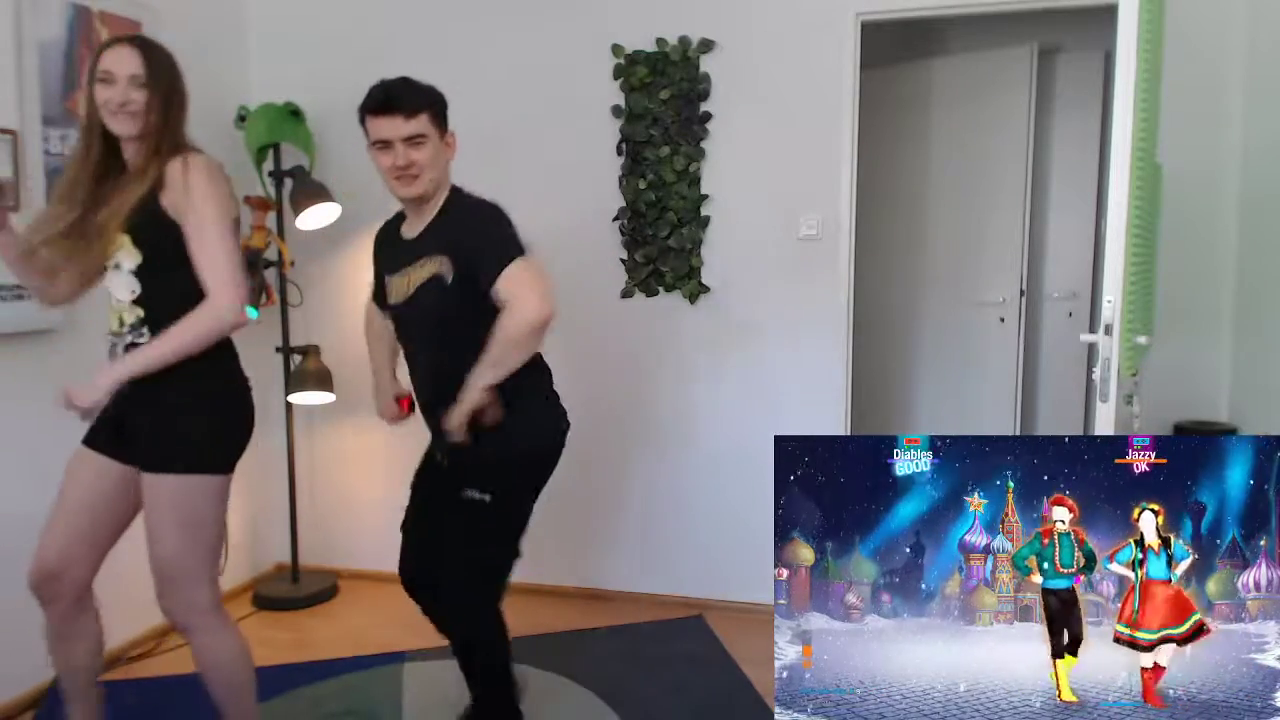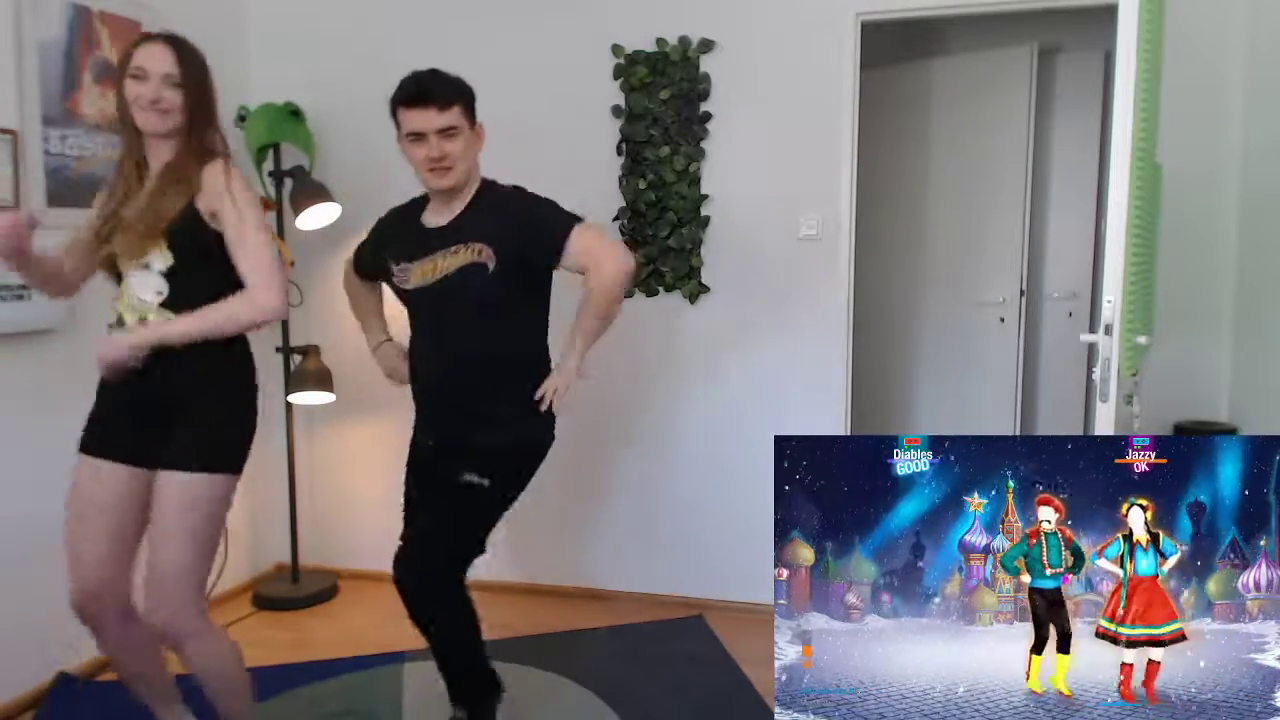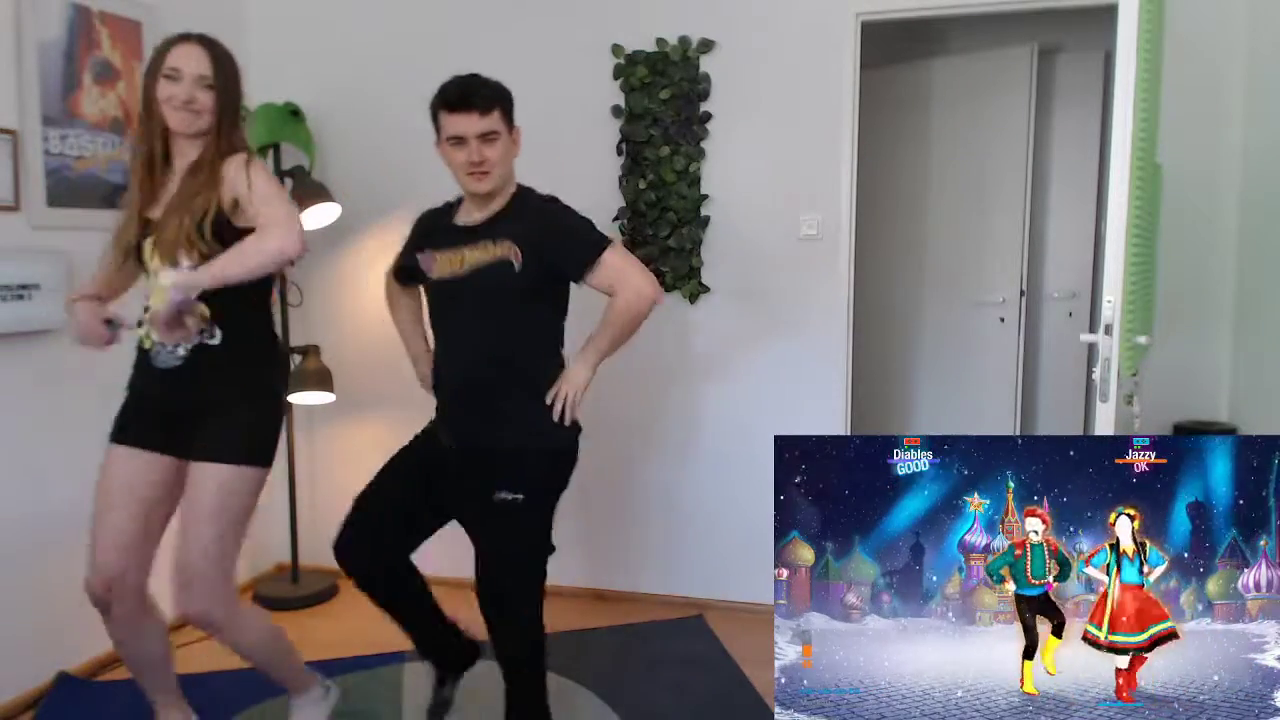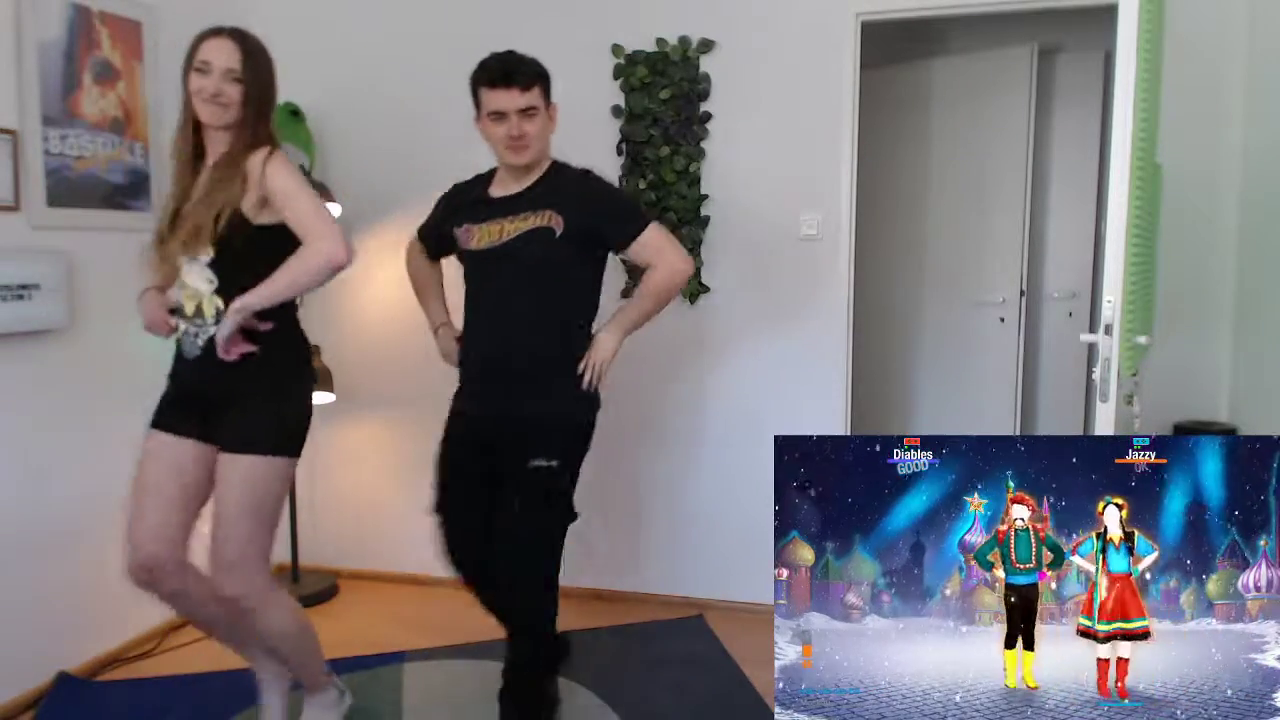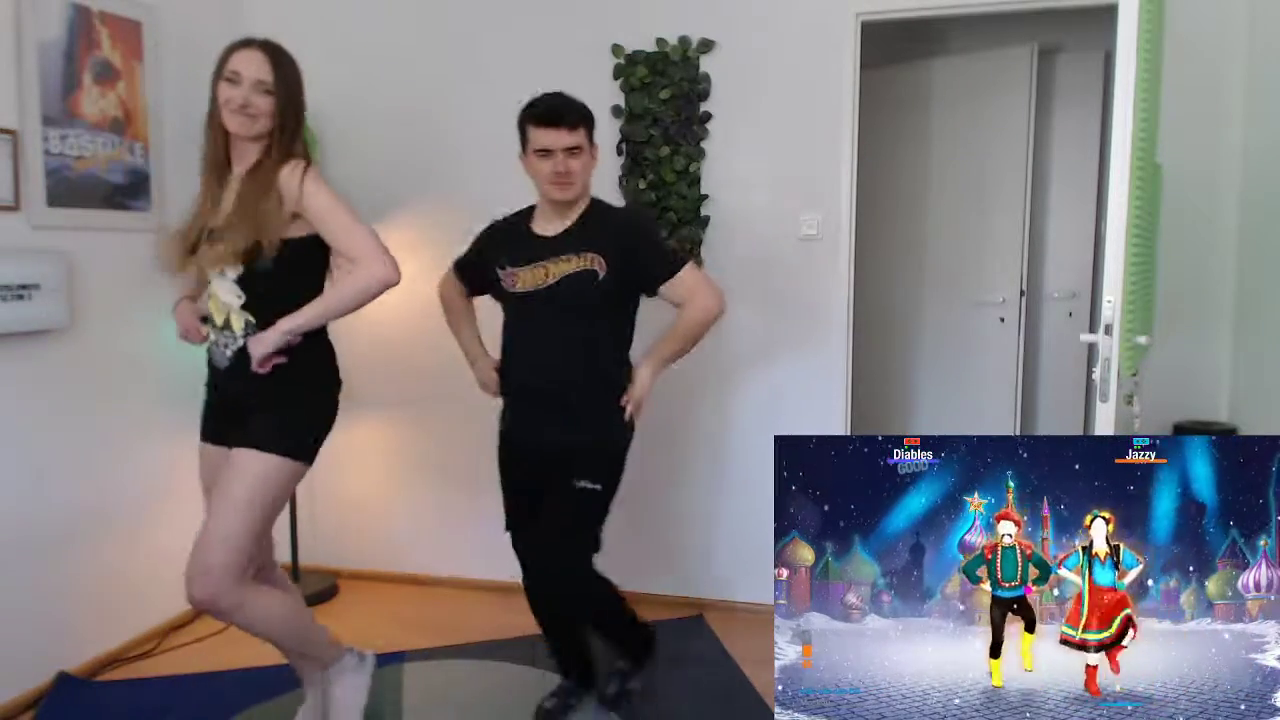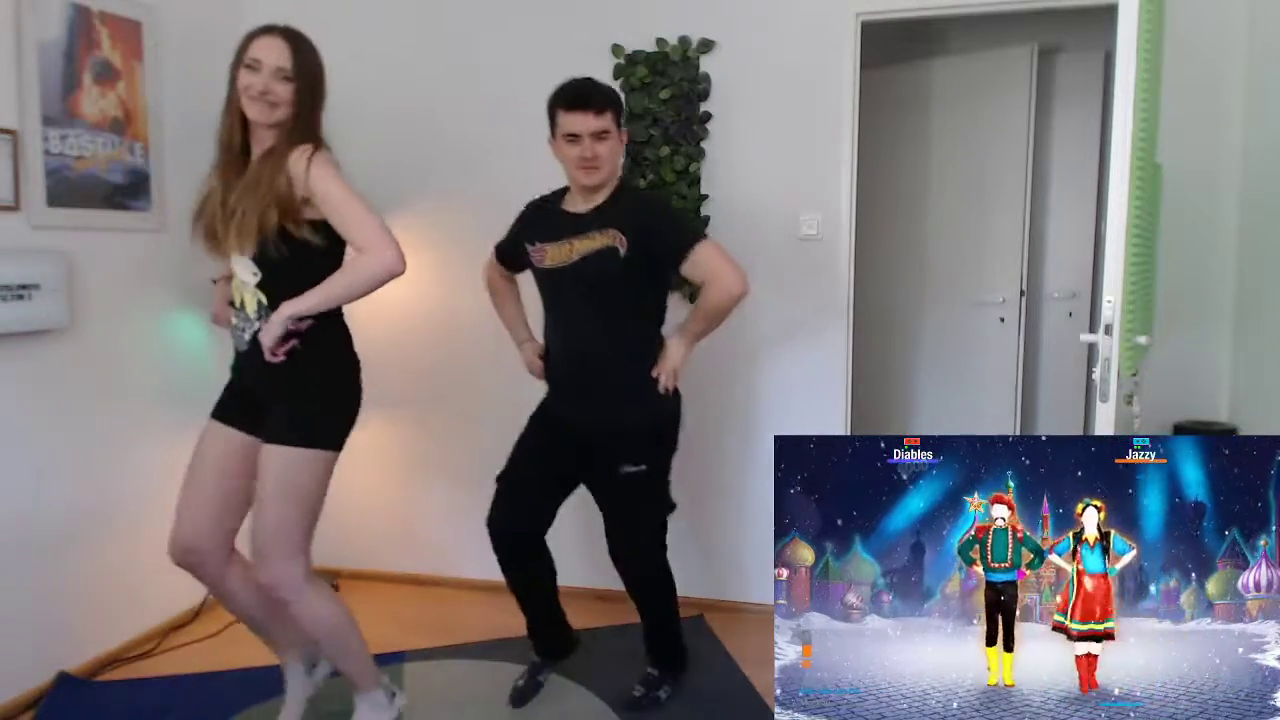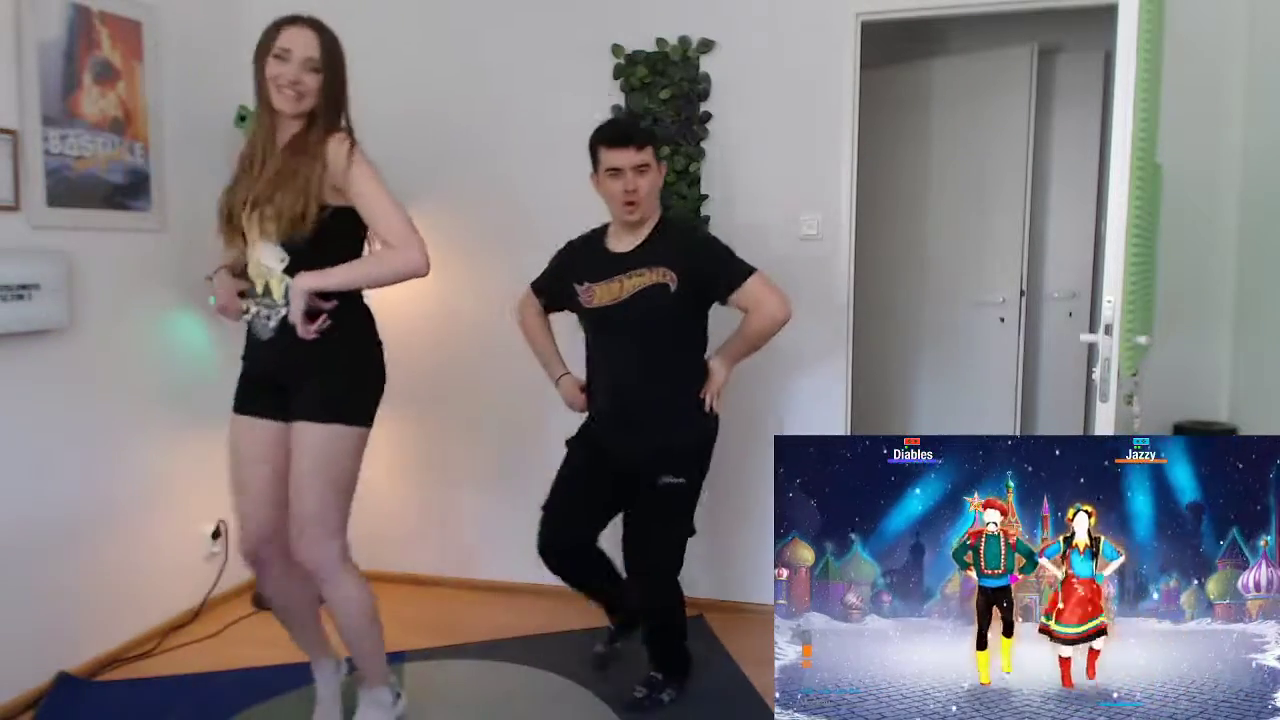
dt=0.2s
person 1, frame 1
left shoulder: (190, 173)
right shoulder: (113, 188)
left elbow: (228, 306)
right elbow: (55, 287)
left wrist: (115, 372)
left hip: (196, 404)
right hip: (135, 406)
left knee: (189, 605)
person 1, frame 2
left shoulder: (217, 179)
right shoulder: (127, 186)
left elbow: (268, 299)
right elbow: (65, 278)
left wrist: (147, 337)
left hip: (206, 402)
right hip: (127, 401)
left knee: (167, 612)
right knee: (95, 598)
person 1, frame 3
left shoulder: (238, 170)
right shoulder: (150, 181)
left elbow: (285, 240)
right elbow: (121, 273)
left wrist: (182, 283)
right wrist: (85, 303)
left hip: (238, 395)
right hip: (156, 392)
left knee: (205, 599)
right knee: (109, 583)
person 1, frame 4
left shoulder: (265, 167)
right shoulder: (194, 173)
left elbow: (332, 248)
left wrist: (242, 309)
right wrist: (153, 298)
left hip: (264, 386)
right hip: (193, 382)
left knee: (237, 582)
right knee: (151, 560)
right ankle: (267, 660)
person 1, frame 5
left shoulder: (294, 180)
right shoulder: (218, 181)
left elbow: (379, 269)
left wrist: (283, 330)
right wrist: (186, 304)
left hip: (290, 392)
right hip: (229, 390)
left knee: (209, 582)
right knee: (251, 568)
left ankle: (341, 662)
person 1, frame 6
left shoulder: (305, 163)
right shoulder: (240, 167)
left elbow: (384, 257)
left wrist: (290, 312)
right wrist: (226, 292)
left hip: (310, 379)
right hip: (252, 375)
left knee: (279, 572)
right knee: (193, 545)
right ankle: (299, 658)
person 1, frame 7
left shoulder: (337, 152)
right shoulder: (258, 157)
left elbow: (412, 257)
left wrist: (311, 282)
right wrist: (227, 279)
left hip: (336, 362)
right hip: (266, 362)
left knee: (314, 549)
right knee: (260, 544)
person 2, frame 1
left shoulder: (478, 224)
right shoulder: (388, 240)
left elbow: (534, 307)
right elbow: (381, 310)
left wrist: (479, 384)
right wrist: (385, 385)
left hip: (515, 438)
right hip: (456, 441)
left knee: (461, 585)
right knee: (420, 571)
person 2, frame 2
left shoulder: (515, 213)
right shoulder: (395, 230)
left elbow: (613, 263)
right elbow: (356, 277)
left wrist: (570, 361)
right wrist: (382, 345)
left hip: (506, 433)
right hip: (437, 432)
left knee: (420, 570)
right knee: (425, 571)
person 2, frame 3
left shoulder: (543, 221)
right shoulder: (431, 228)
left elbow: (640, 289)
right elbow: (401, 282)
left wrist: (584, 364)
right wrist: (419, 353)
left hip: (524, 445)
right hip: (451, 436)
left knee: (508, 593)
right knee: (360, 548)
right ankle: (450, 652)
person 2, frame 4
left shoulder: (582, 194)
right shoulder: (461, 202)
left elbow: (674, 265)
right elbow: (419, 254)
left wrist: (612, 333)
right wrist: (441, 326)
left hip: (553, 413)
right hip: (477, 405)
left knee: (527, 559)
right knee: (468, 546)
right ankle: (538, 644)
person 2, frame 5
left shoulder: (622, 232)
right shoulder: (502, 239)
left elbow: (705, 302)
right elbow: (453, 289)
left wrist: (649, 367)
right wrist: (478, 359)
left hip: (592, 438)
right hip: (521, 434)
left knee: (558, 568)
right knee: (540, 568)
left ankle: (635, 645)
person 2, frame 6
left shoulder: (646, 214)
right shoulder: (537, 219)
left elbow: (728, 283)
right elbow: (497, 273)
left wrist: (680, 342)
right wrist: (523, 340)
left hip: (636, 416)
right hip: (564, 410)
left knee: (635, 550)
right knee: (509, 524)
left ankle: (668, 659)
right ankle: (551, 642)
person 2, frame 7
left shoulder: (689, 246)
right shoulder: (578, 256)
left elbow: (773, 308)
right elbow: (529, 309)
left wrist: (721, 363)
right wrist: (560, 376)
left hip: (676, 438)
right hip: (605, 433)
left knee: (651, 565)
right knee: (559, 541)
left ankle: (670, 666)
right ankle: (626, 611)
person 3, frame 1
left shoulder: (1169, 542)
right shoulder: (1134, 545)
left elbow: (1188, 556)
right elbow: (1110, 562)
left wrist: (1176, 574)
right wrist: (1132, 575)
left hip: (1167, 594)
right hip: (1145, 596)
left knee: (1169, 640)
right knee: (1148, 644)
left ankle: (1153, 682)
right ankle: (1149, 692)
person 3, frame 2
left shoulder: (1157, 538)
right shoulder: (1122, 540)
left elbow: (1175, 552)
right elbow: (1098, 557)
left wrist: (1163, 571)
right wrist: (1119, 571)
left hip: (1153, 592)
right hip: (1132, 592)
left knee: (1159, 640)
right knee: (1131, 640)
left ankle: (1149, 684)
right ankle: (1124, 685)
person 3, frame 3
left shoulder: (1144, 547)
right shoulder: (1109, 549)
left elbow: (1163, 562)
right elbow: (1086, 566)
left wrist: (1150, 580)
right wrist: (1106, 579)
left hip: (1139, 599)
right hip: (1118, 600)
left knee: (1157, 634)
right knee: (1124, 645)
left ankle: (1132, 669)
right ankle: (1121, 690)
person 3, frame 4
left shoulder: (1133, 537)
right shoulder: (1096, 538)
left elbow: (1153, 552)
right elbow: (1073, 554)
left wrist: (1138, 569)
right wrist: (1092, 568)
left hip: (1126, 589)
right hip: (1105, 589)
left knee: (1125, 637)
right knee: (1105, 636)
left ankle: (1121, 683)
right ankle: (1102, 681)
person 3, frame 5
left shoulder: (1118, 550)
right shoulder: (1082, 551)
left elbow: (1138, 564)
right elbow: (1060, 566)
left wrist: (1124, 582)
right wrist: (1079, 580)
left hip: (1112, 598)
right hip: (1091, 600)
left knee: (1128, 629)
right knee: (1094, 644)
left ankle: (1112, 653)
right ankle: (1090, 683)
person 3, frame 6
left shoulder: (1109, 537)
right shoulder: (1073, 538)
left elbow: (1131, 550)
right elbow: (1051, 552)
left wrist: (1115, 568)
right wrist: (1069, 568)
left hip: (1101, 587)
right hip: (1081, 588)
left knee: (1098, 634)
right knee: (1080, 635)
left ankle: (1091, 676)
right ankle: (1083, 677)
person 3, frame 7
left shoulder: (1099, 542)
right shoulder: (1063, 543)
left elbow: (1120, 556)
right elbow: (1041, 556)
left wrist: (1104, 573)
right wrist: (1058, 572)
left hip: (1090, 591)
right hip: (1069, 591)
left knee: (1097, 634)
right knee: (1065, 637)
left ankle: (1091, 660)
right ankle: (1066, 677)
person 4, frame 1
left shoulder: (1078, 537)
right shoulder: (1044, 536)
left elbow: (1091, 558)
right elbow: (1018, 558)
left wrist: (1083, 574)
right wrist: (1032, 575)
left hip: (1069, 592)
right hip: (1050, 592)
left knee: (1076, 637)
right knee: (1057, 637)
left ankle: (1059, 672)
right ankle: (1062, 689)
person 4, frame 2
left shoulder: (1065, 536)
right shoulder: (1031, 537)
left elbow: (1080, 556)
right elbow: (1006, 559)
left wrist: (1071, 573)
right wrist: (1021, 575)
left hip: (1056, 591)
right hip: (1037, 592)
left knee: (1065, 632)
right knee: (1042, 635)
left ankle: (1060, 679)
right ankle: (1032, 677)
person 4, frame 3
left shoulder: (1051, 546)
right shoulder: (1017, 548)
left elbow: (1066, 565)
right elbow: (991, 568)
left wrist: (1057, 580)
right wrist: (1005, 583)
left hip: (1042, 596)
right hip: (1023, 598)
left knee: (1060, 620)
right knee: (1032, 640)
left ankle: (1048, 656)
right ankle: (1027, 682)
person 4, frame 4
left shoulder: (1039, 533)
right shoulder: (1002, 534)
left elbow: (1060, 553)
right elbow: (979, 554)
left wrist: (1048, 569)
right wrist: (994, 570)
left hip: (1032, 587)
right hip: (1012, 587)
left knee: (1029, 630)
right knee: (1013, 629)
left ankle: (1028, 674)
right ankle: (1010, 673)
person 4, frame 5
left shoulder: (1026, 550)
right shoulder: (989, 550)
left elbow: (1046, 569)
right elbow: (967, 568)
left wrist: (1034, 584)
right wrist: (981, 583)
left hip: (1019, 598)
right hip: (998, 600)
left knee: (1031, 619)
right knee: (997, 640)
left ankle: (1026, 657)
right ankle: (996, 676)
person 4, frame 6
left shoulder: (1018, 533)
right shoulder: (981, 532)
left elbow: (1040, 553)
right elbow: (962, 549)
left wrist: (1027, 569)
right wrist: (975, 565)
left hip: (1010, 586)
right hip: (991, 586)
left knee: (1008, 629)
right knee: (992, 628)
left ankle: (1008, 674)
right ankle: (993, 670)
person 4, frame 7
left shoulder: (1011, 538)
right shoulder: (974, 537)
left elbow: (1032, 557)
right elbow: (957, 554)
left wrist: (1021, 573)
right wrist: (968, 570)
left hip: (1004, 590)
right hip: (984, 590)
left knee: (1008, 621)
right knee: (982, 631)
left ankle: (1006, 655)
right ankle: (984, 672)
